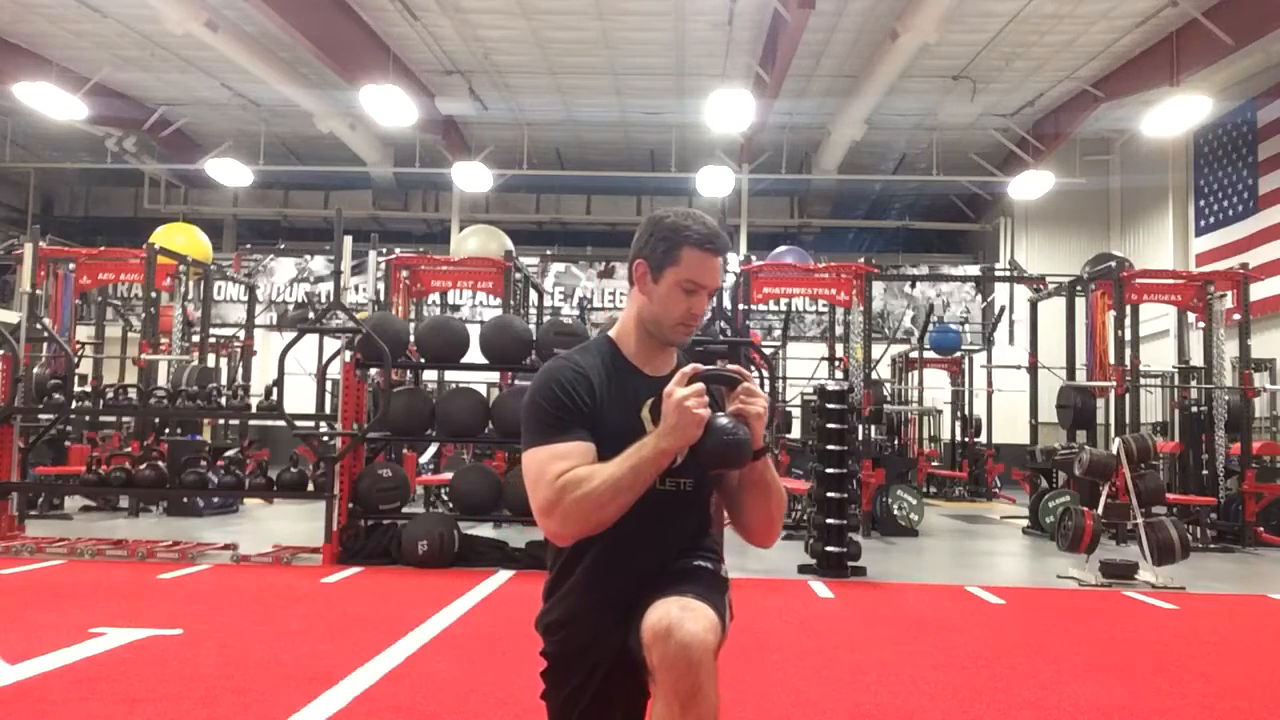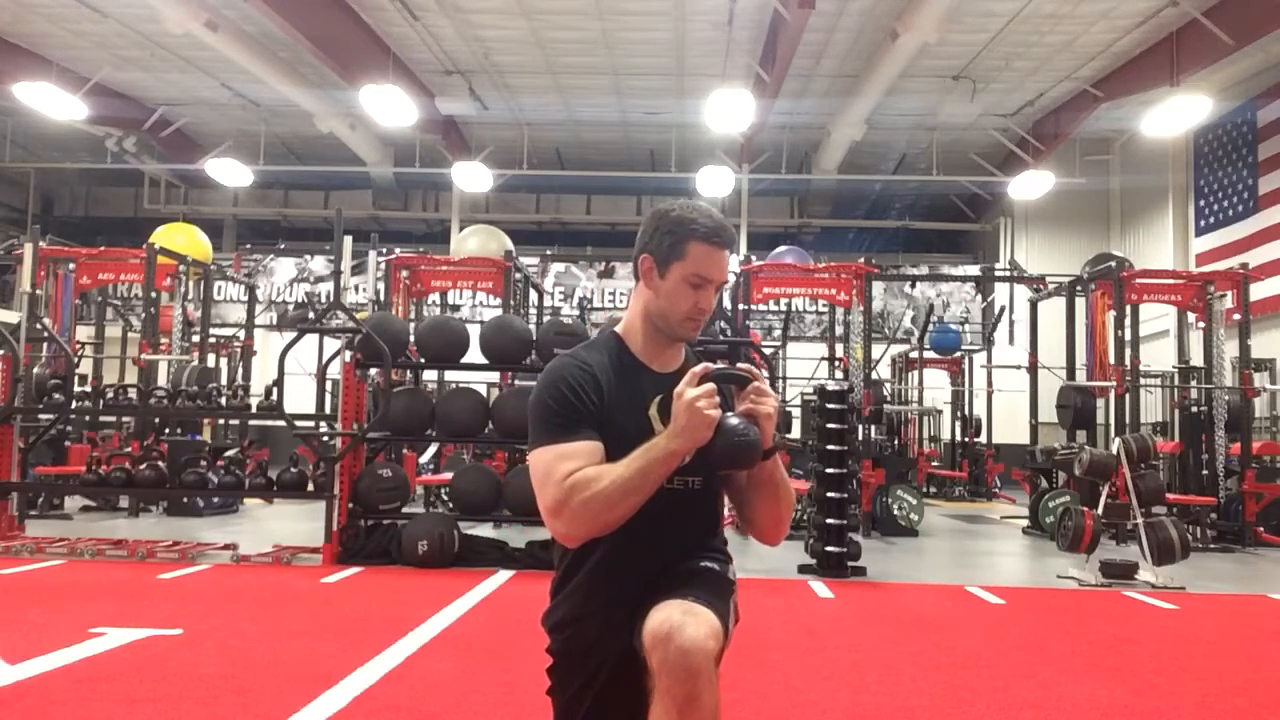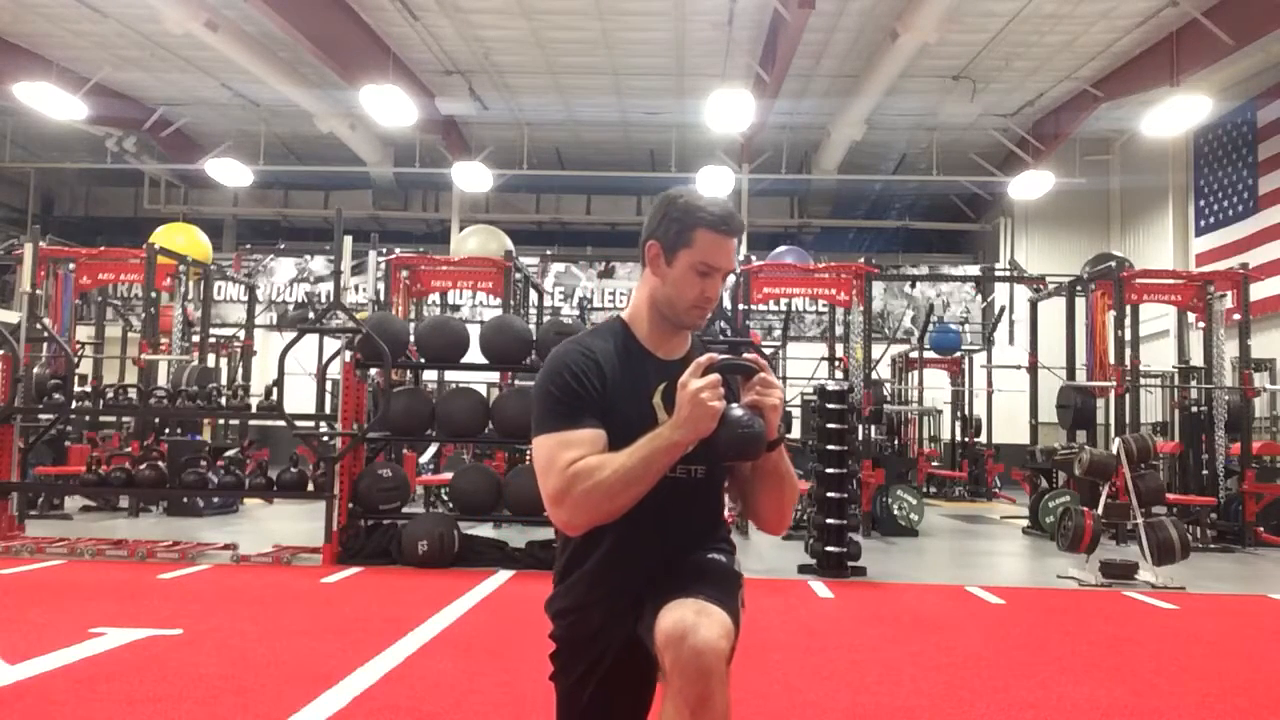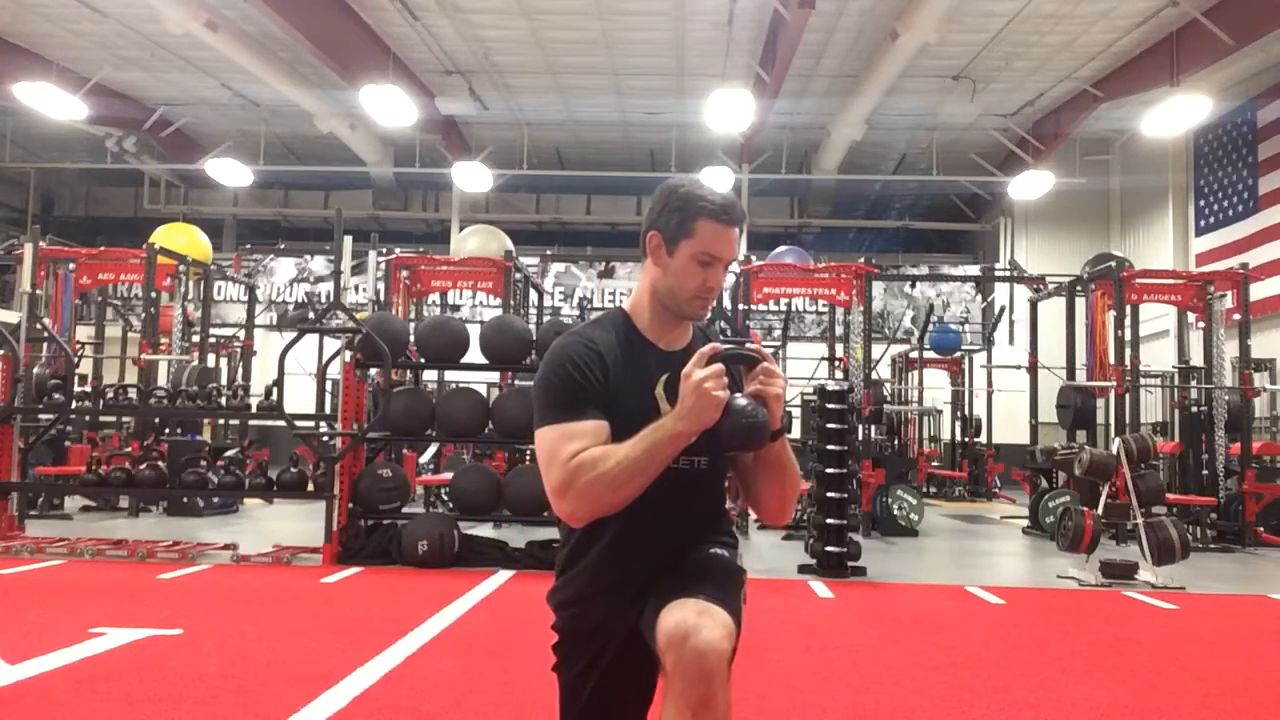
dt=0.2s
person 1, frame 1
left shoulder: (709, 388)
right shoulder: (568, 379)
left elbow: (762, 532)
right elbow: (560, 517)
left wrist: (754, 445)
right wrist: (666, 438)
left hip: (682, 581)
right hip: (588, 611)
left knee: (682, 639)
person 1, frame 2
left shoulder: (717, 386)
right shoulder: (575, 378)
left elbow: (770, 530)
right elbow: (568, 518)
left wrist: (764, 445)
right wrist: (675, 439)
left hip: (689, 581)
right hip: (595, 608)
left knee: (682, 645)
person 1, frame 3
left shoulder: (722, 375)
right shoulder: (579, 364)
left elbow: (773, 519)
right elbow: (569, 505)
left wrist: (769, 435)
right wrist: (679, 430)
left hip: (694, 571)
right hip: (599, 596)
left knee: (697, 644)
person 1, frame 4
left shoulder: (725, 364)
right shoulder: (581, 354)
left elbow: (776, 510)
right elbow: (573, 498)
left wrist: (770, 425)
right wrist: (683, 419)
left hip: (696, 560)
right hip: (602, 586)
left knee: (699, 646)
